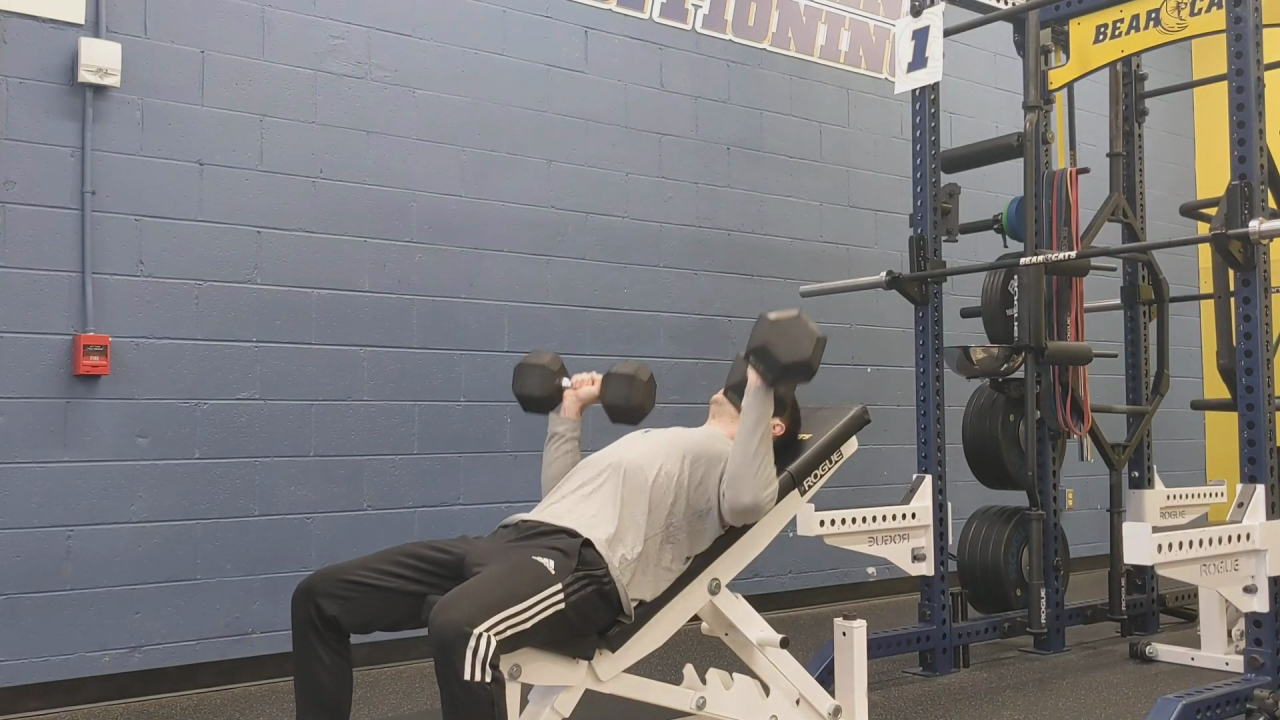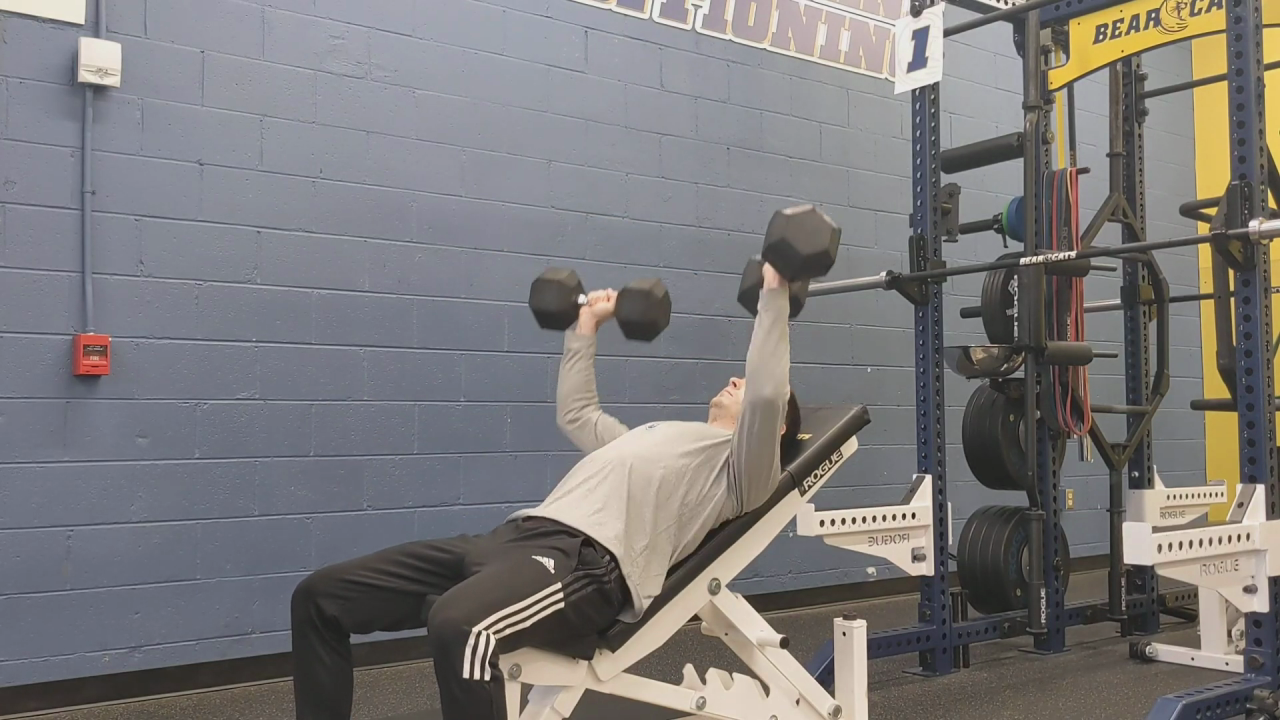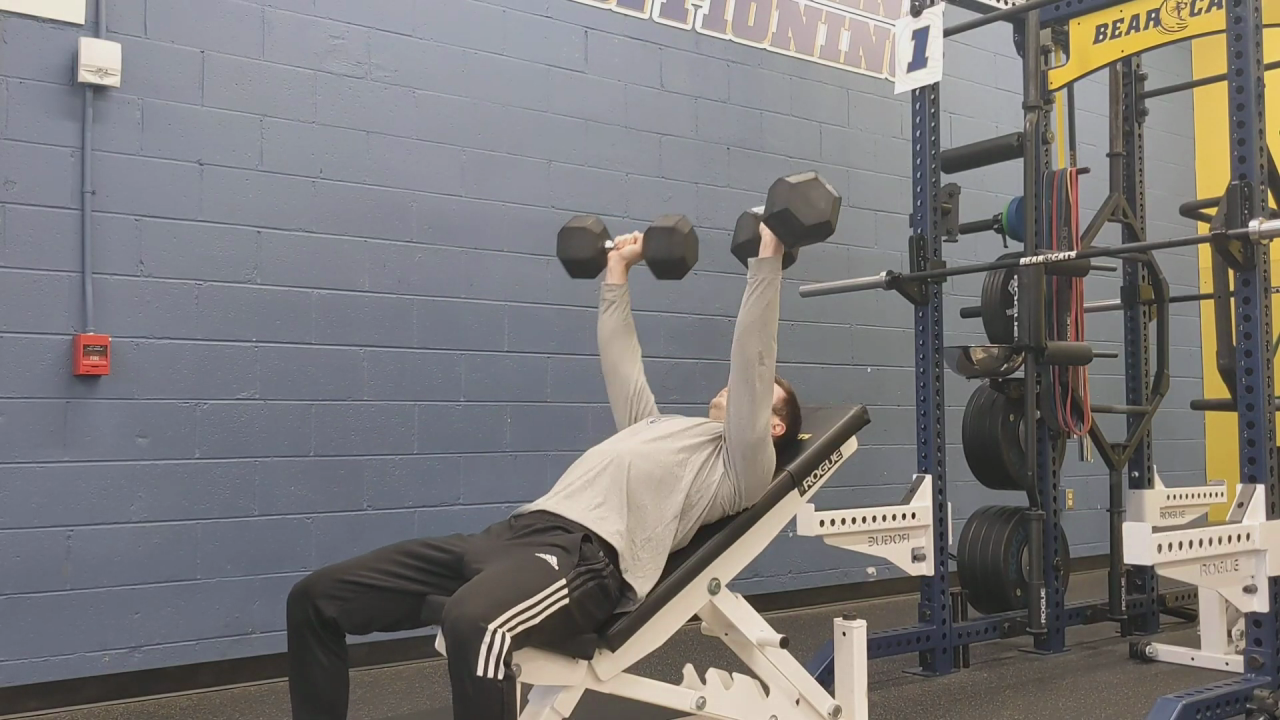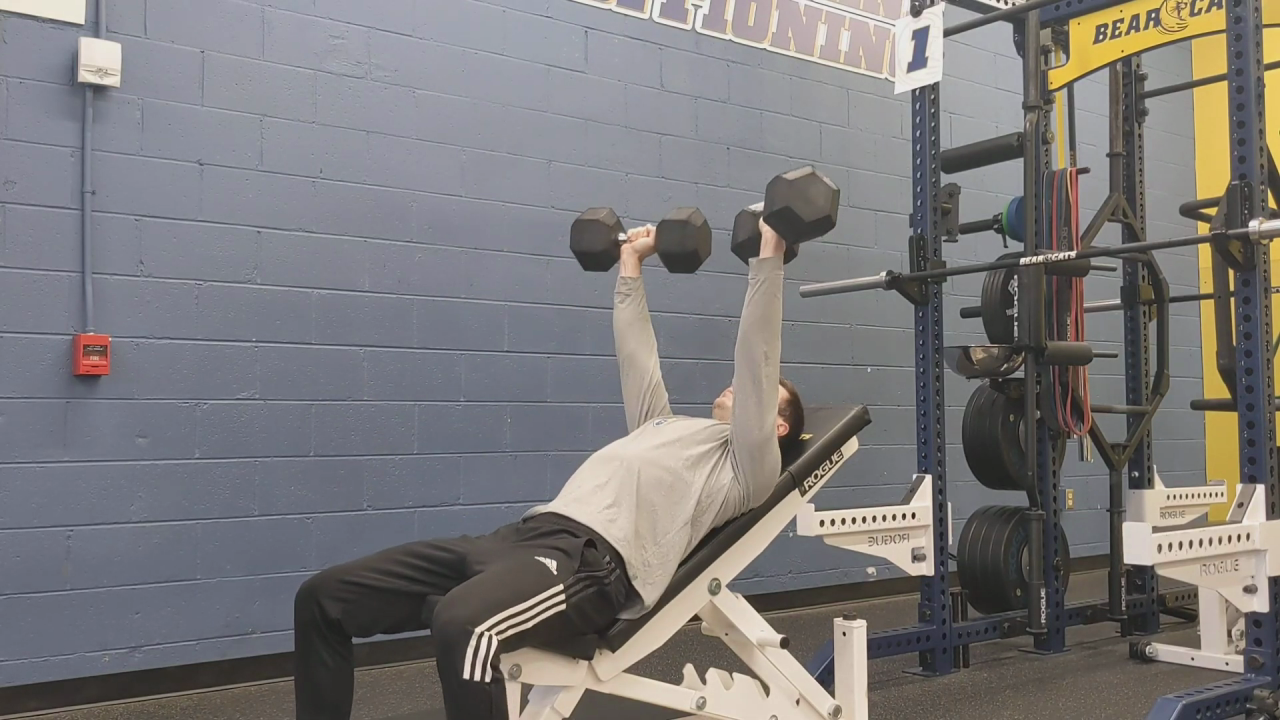
dt=0.3s
person 1, frame 1
left shoulder: (733, 457)
right shoulder: (663, 438)
left elbow: (748, 498)
left wrist: (760, 383)
right wrist: (570, 408)
left hip: (582, 562)
right hip: (513, 536)
left knee: (461, 629)
right knee: (321, 595)
person 1, frame 2
left shoulder: (740, 468)
right shoulder: (661, 435)
left elbow: (767, 395)
right elbow: (577, 414)
left wrist: (774, 295)
right wrist: (587, 325)
left hip: (586, 562)
right hip: (515, 536)
left knee: (460, 628)
right knee: (319, 596)
person 1, frame 3
left shoulder: (739, 465)
right shoulder: (659, 426)
left elbow: (753, 360)
right elbow: (621, 359)
left wrist: (766, 257)
right wrist: (617, 269)
left hip: (584, 556)
right hip: (513, 533)
left knee: (474, 626)
right knee: (315, 599)
person 1, frame 4
left shoulder: (745, 465)
right shoulder: (667, 429)
left elbow: (758, 358)
right elbow: (638, 356)
left wrist: (767, 256)
right wrist: (630, 263)
left hip: (589, 561)
right hip: (522, 537)
left knee: (463, 627)
right knee: (324, 598)
